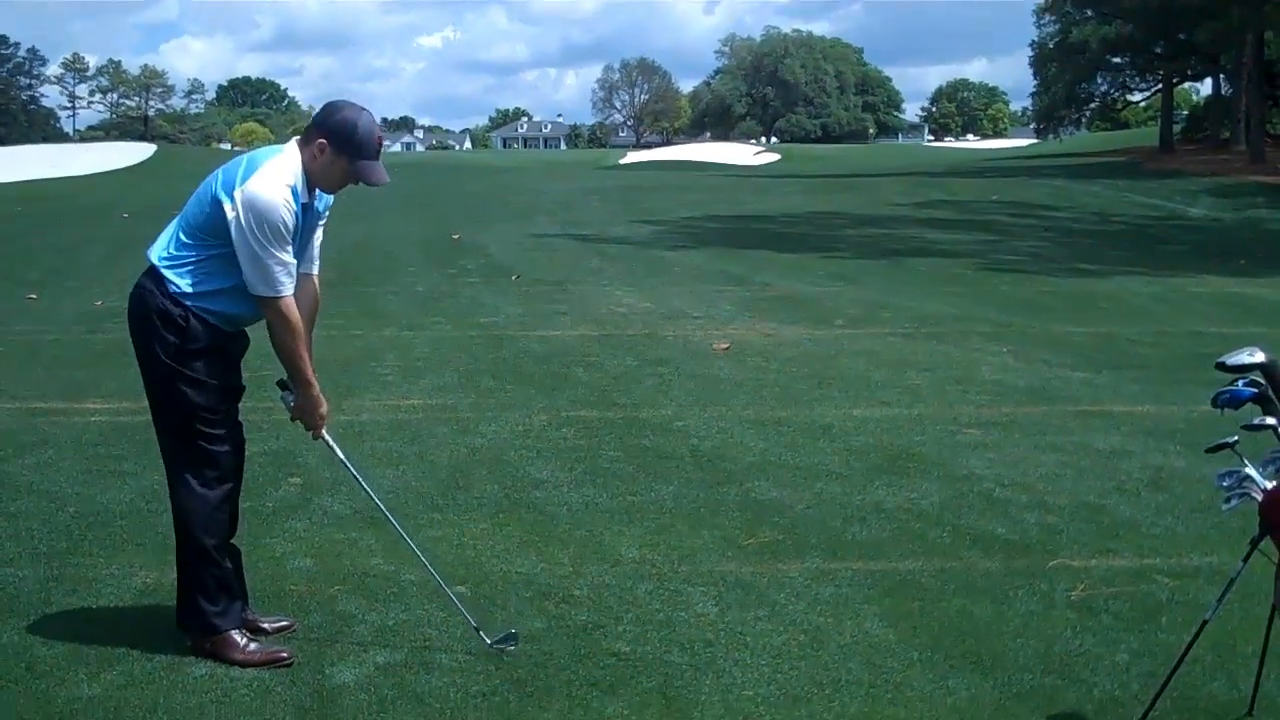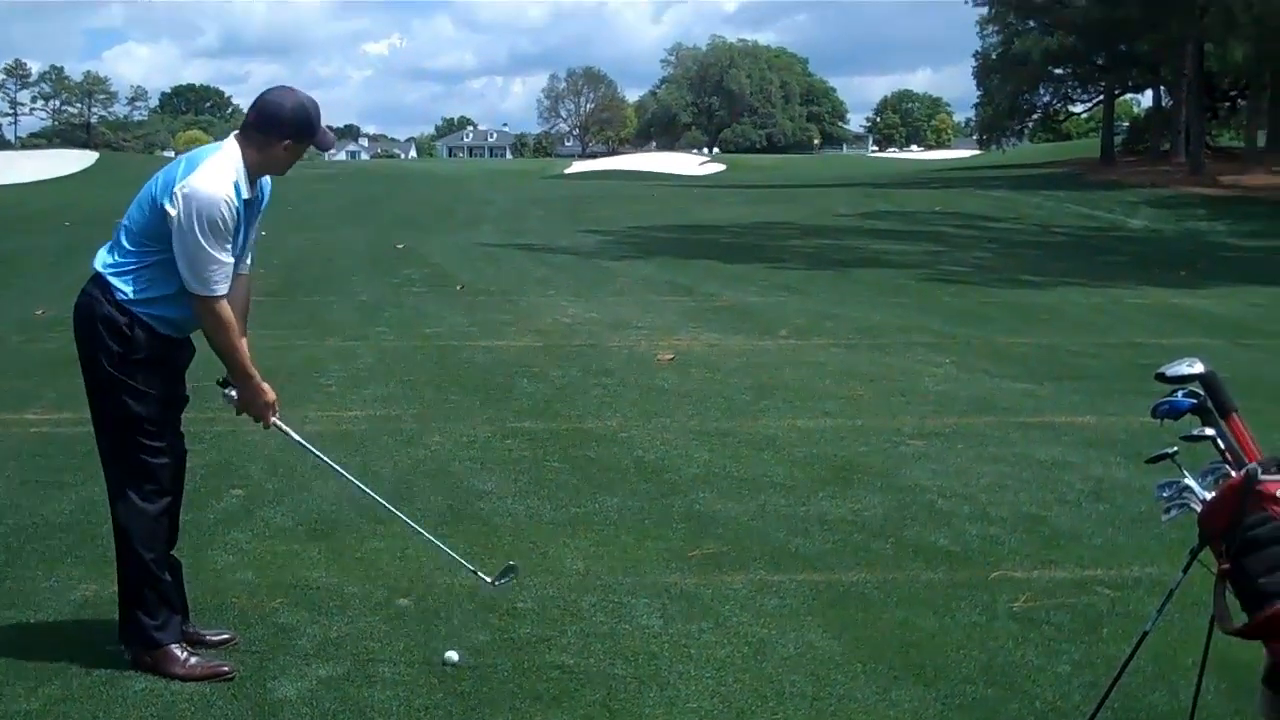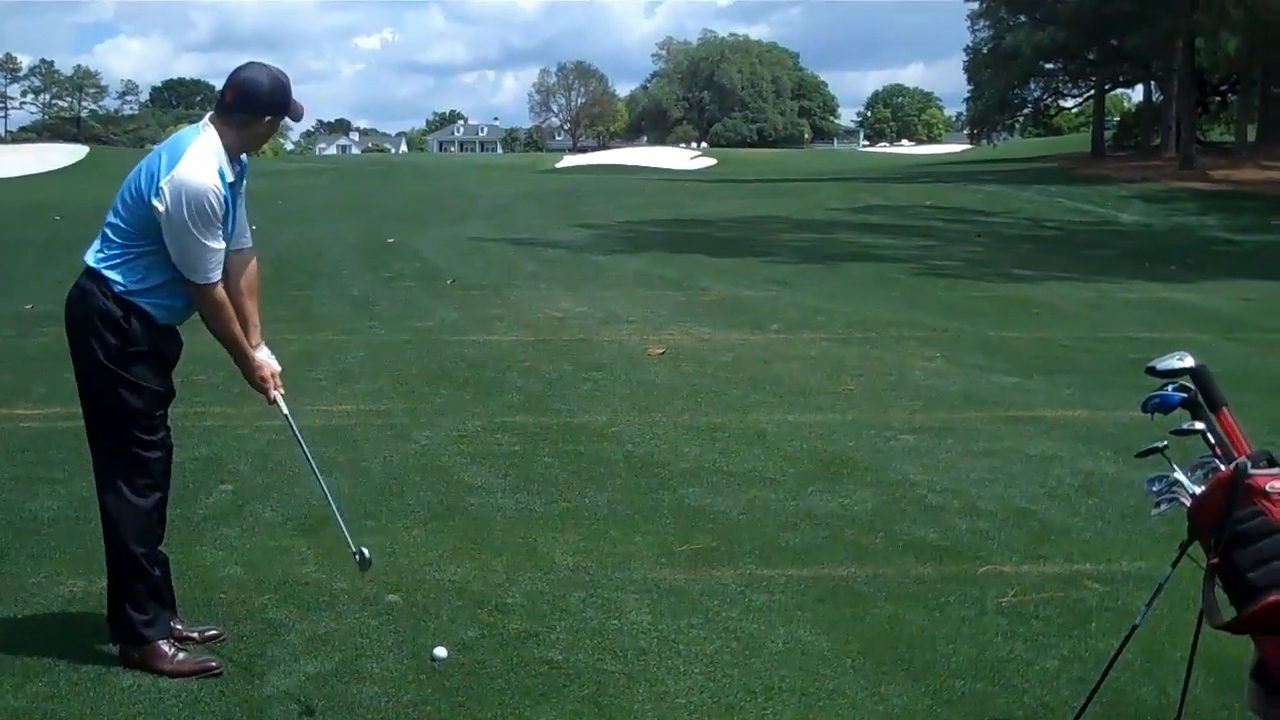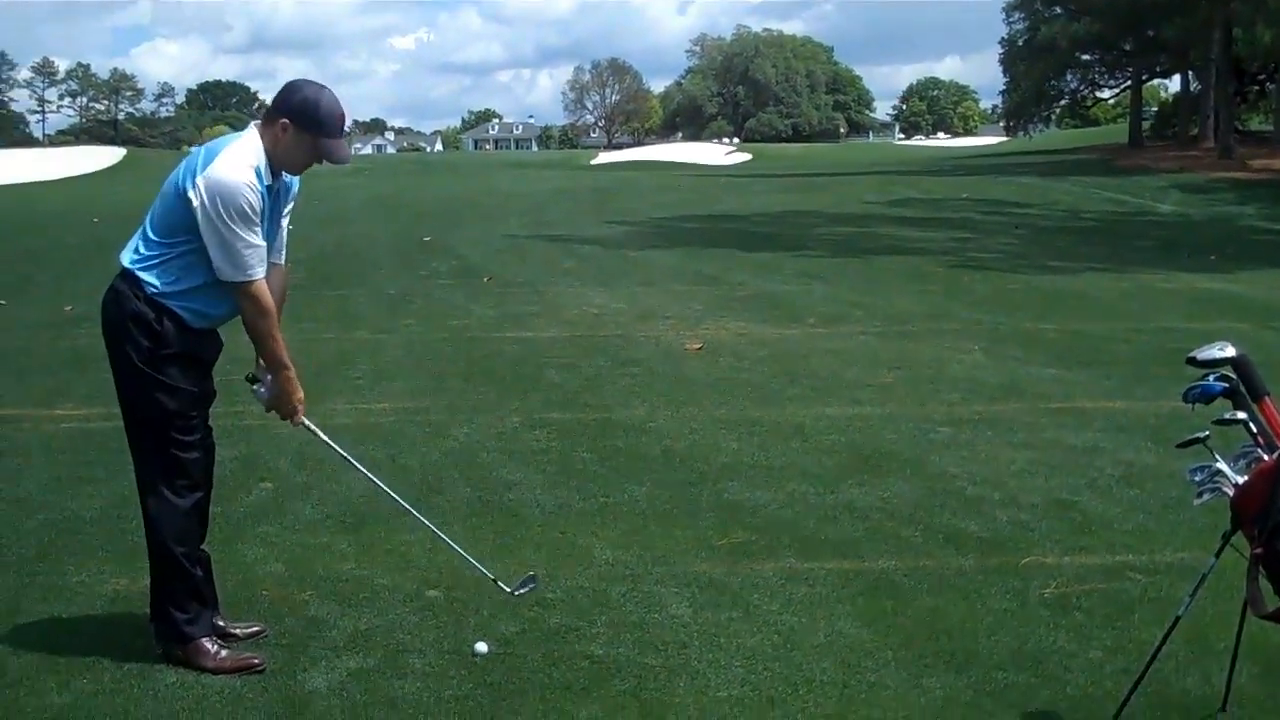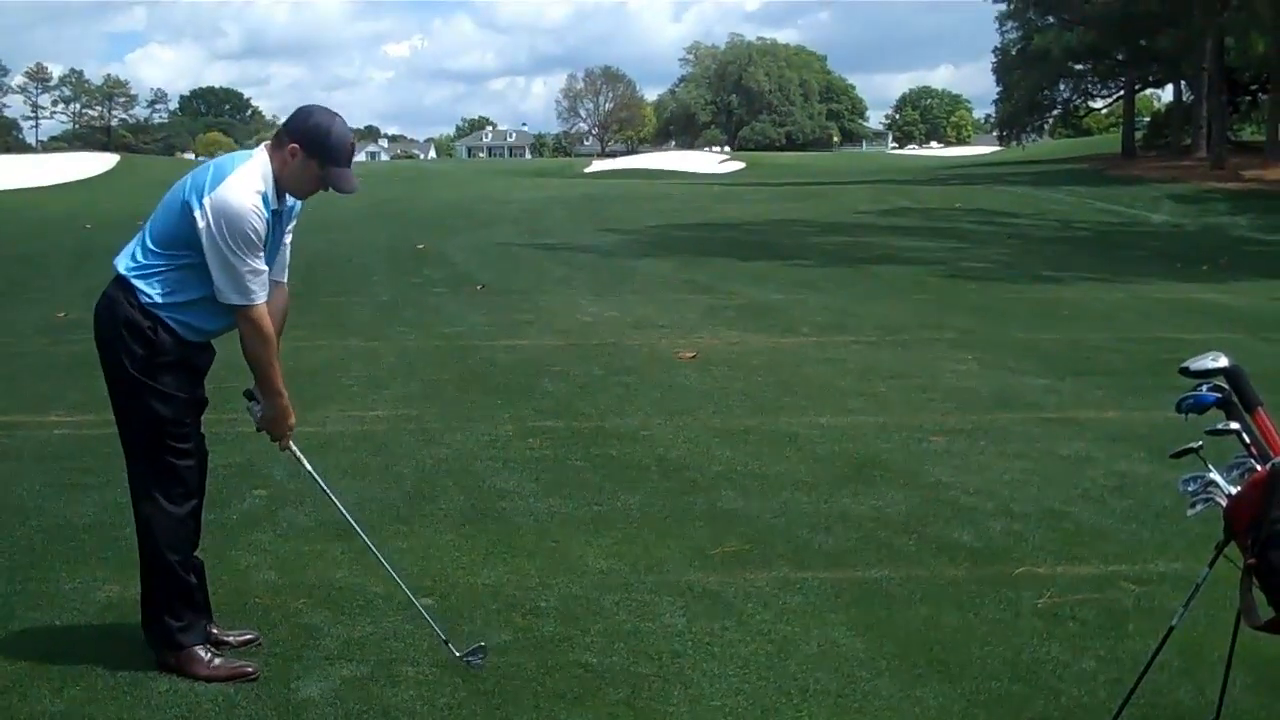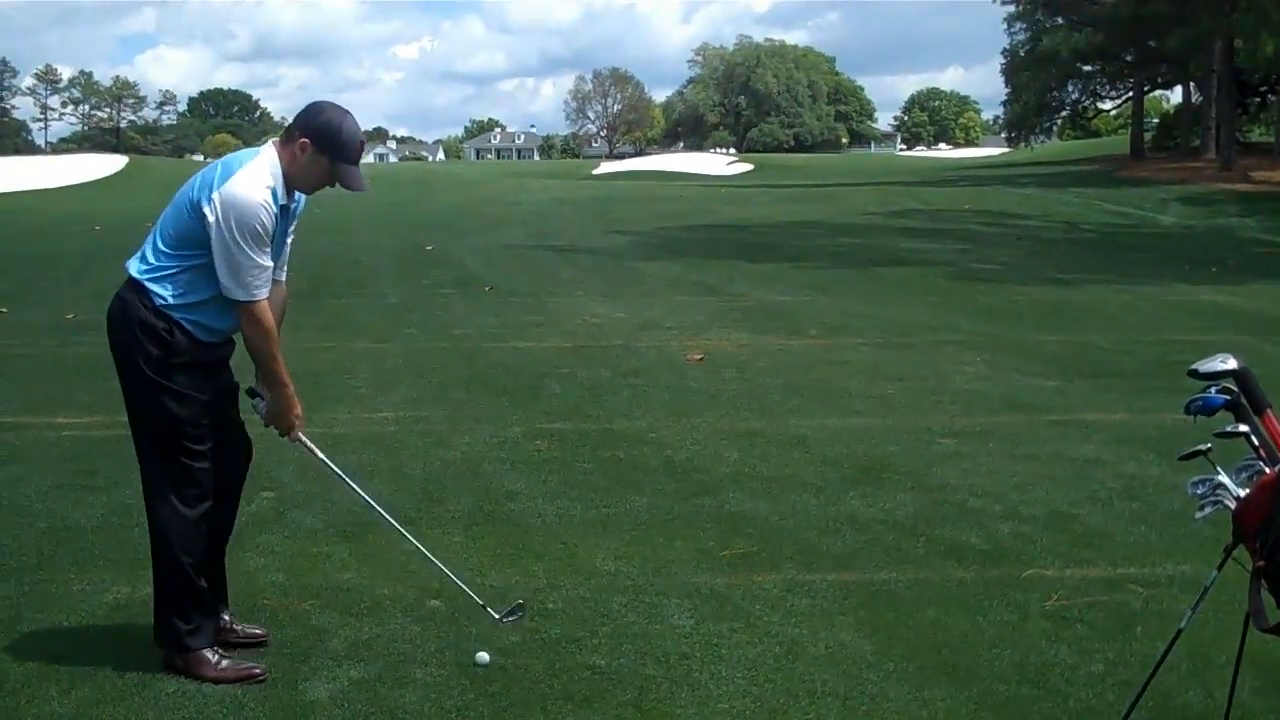
dt=0.5s
person 1, frame 1
left shoulder: (313, 190)
right shoulder: (266, 192)
left elbow: (305, 282)
right elbow: (278, 305)
left wrist: (303, 378)
right wrist: (308, 390)
left hip: (210, 320)
right hip: (173, 318)
left knee: (223, 460)
right knee: (204, 466)
left ankle: (225, 604)
right ankle: (213, 624)
person 1, frame 2
left shoulder: (252, 183)
right shoulder: (207, 189)
left elbow: (237, 278)
right elbow: (211, 305)
left wrist: (243, 376)
right wrist: (251, 383)
left hip: (153, 328)
right hip: (119, 327)
left knee: (164, 473)
right knee: (144, 479)
left ankle: (166, 618)
right ankle: (153, 638)
person 1, frame 3
left shoulder: (228, 161)
right shoulder: (194, 179)
left elbow: (240, 254)
right elbow: (207, 290)
left wrist: (259, 346)
right wrist: (245, 361)
left hip: (143, 320)
right hip: (113, 320)
left knee: (150, 468)
right knee: (134, 473)
left ankle: (155, 615)
right ankle: (140, 634)
person 1, frame 4
left shoulder: (280, 177)
right shoulder: (229, 177)
left elbow: (273, 271)
right elbow: (249, 291)
left wrist: (271, 366)
right wrist: (284, 373)
left hip: (186, 323)
right hip: (148, 322)
left knee: (193, 468)
right knee: (174, 472)
left ankle: (196, 610)
right ankle: (183, 631)
person 1, frame 5
left shoulder: (280, 195)
right shoulder: (237, 199)
left elbow: (274, 289)
right elbow: (250, 314)
left wrist: (268, 389)
right wrist: (277, 399)
left hip: (174, 330)
right hip: (139, 328)
left knee: (185, 474)
right knee: (168, 479)
left ankle: (188, 618)
right ankle: (177, 638)
person 1, frame 6
left shoulder: (285, 190)
right shoulder: (247, 194)
left elbow: (274, 288)
right elbow: (252, 309)
left wrist: (270, 384)
right wrist: (282, 392)
left hip: (193, 331)
right hip: (155, 330)
left knee: (228, 456)
right knee: (185, 481)
left ankle: (207, 609)
right ankle: (187, 640)
